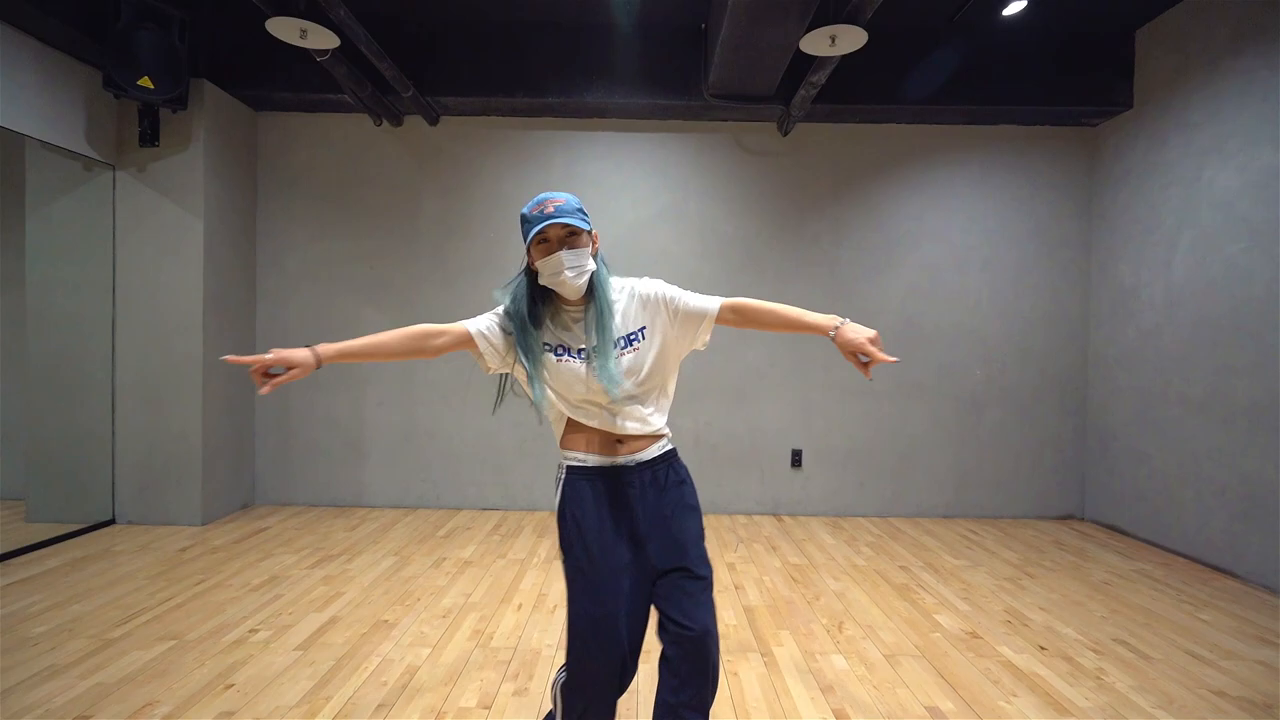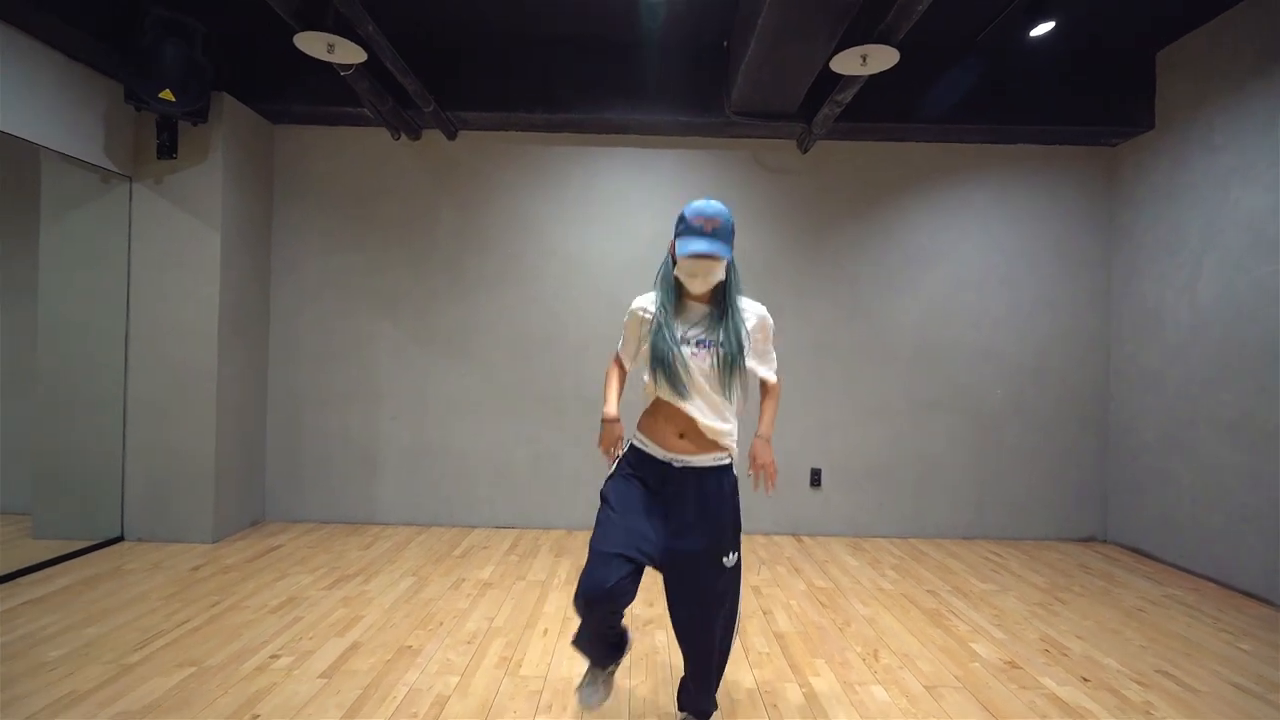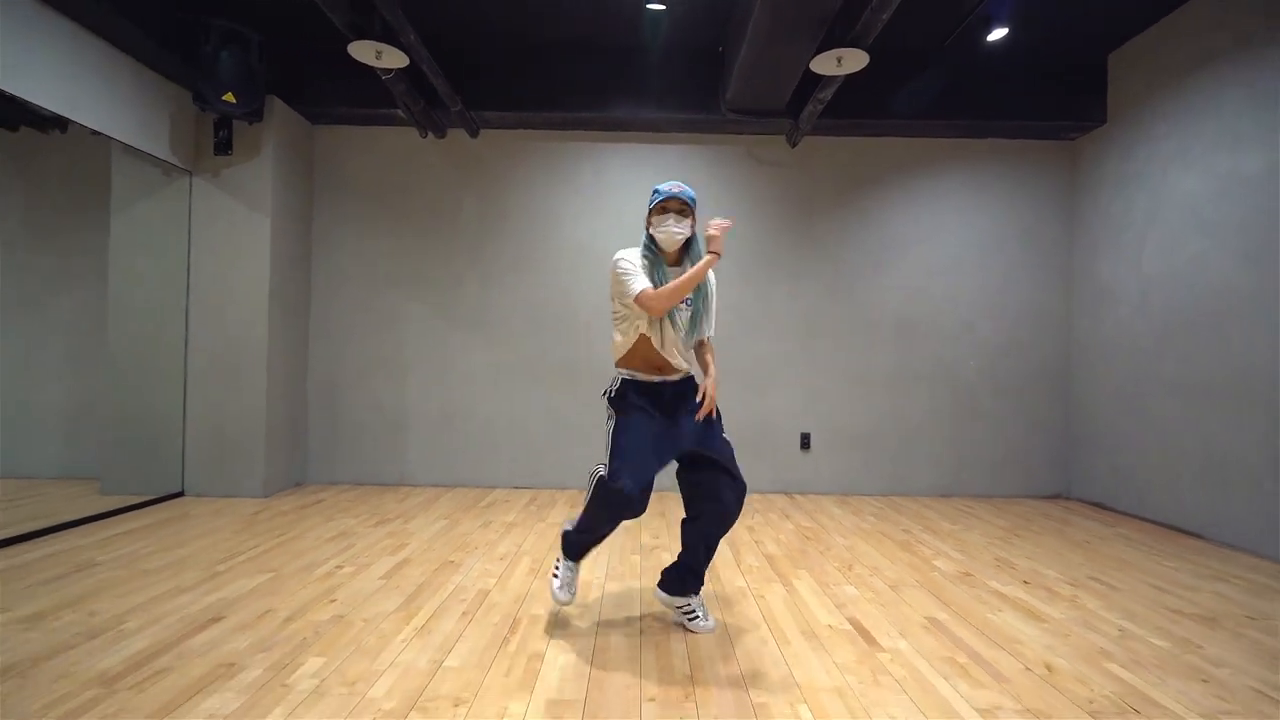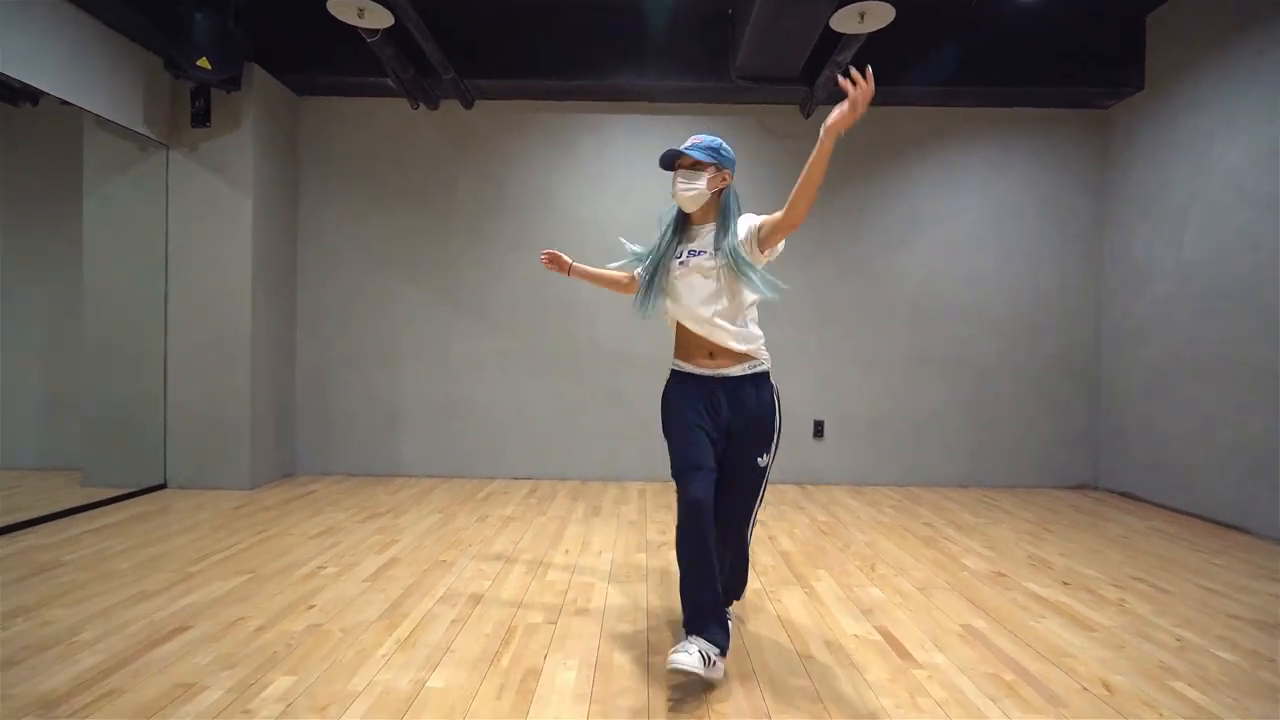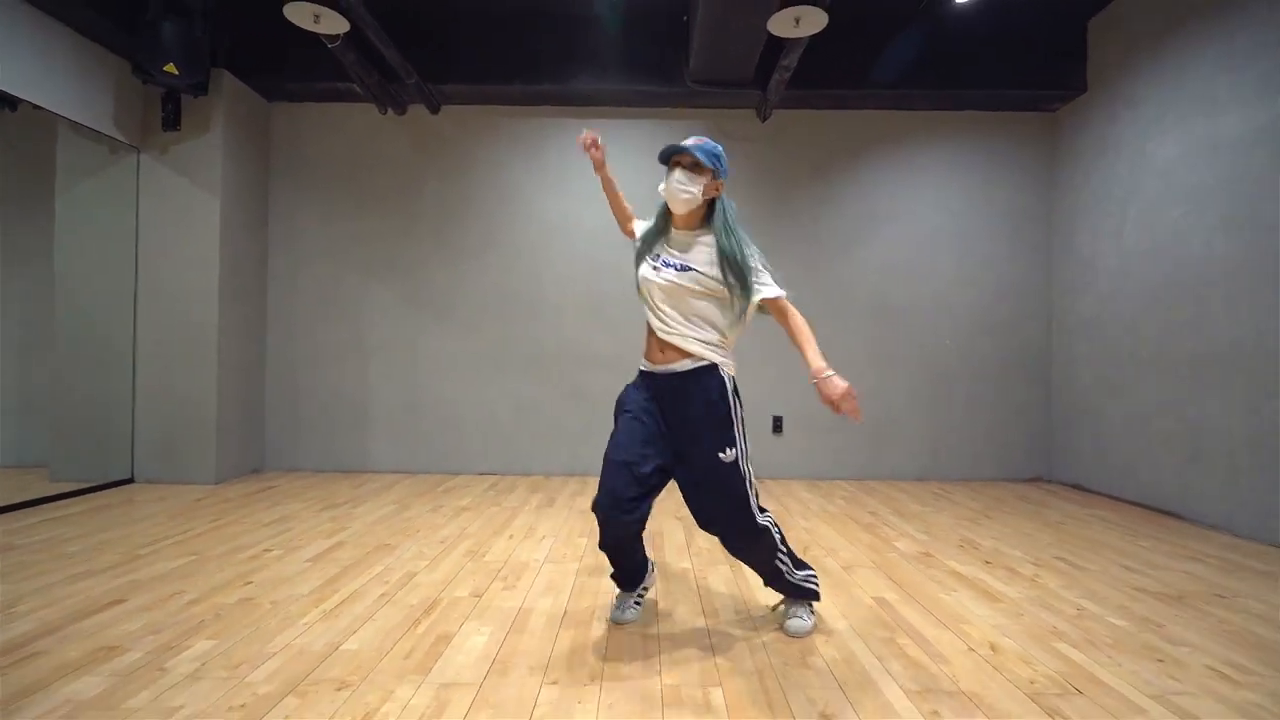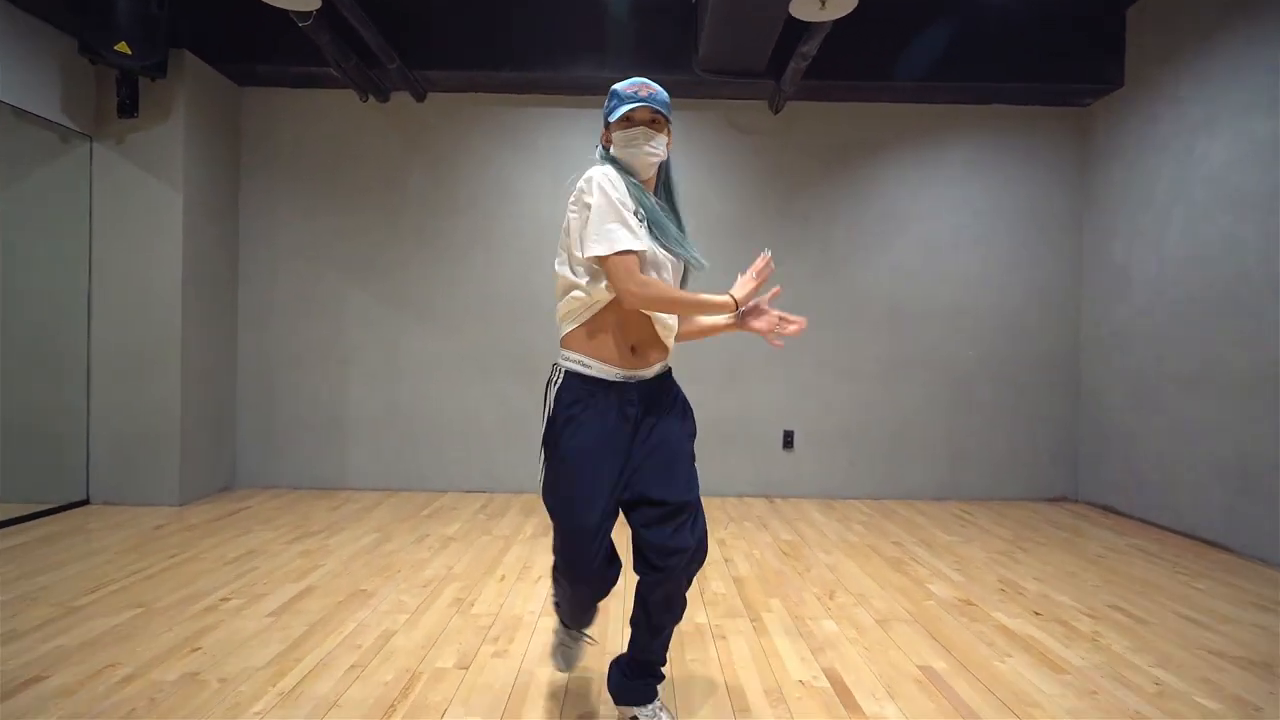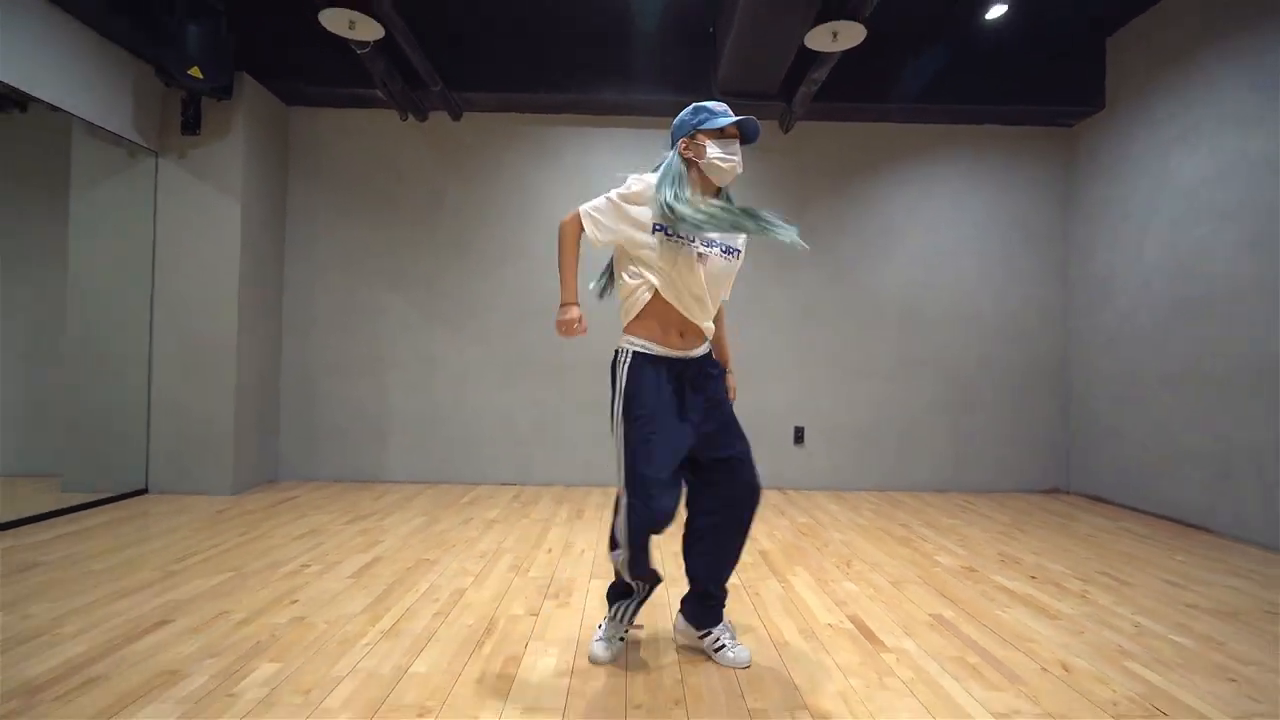
dt=0.7s
person 1, frame 1
left shoulder: (643, 299)
right shoulder: (519, 322)
left elbow: (735, 310)
right elbow: (435, 336)
left wrist: (833, 326)
left hip: (658, 479)
right hip: (590, 486)
left knee: (694, 635)
right knee: (605, 639)
person 1, frame 2
left shoulder: (751, 318)
right shoulder: (647, 311)
left elbow: (770, 386)
right elbow: (621, 363)
left wrist: (763, 439)
right wrist: (610, 409)
left hip: (711, 486)
right hip: (642, 474)
left knee: (708, 616)
right knee: (599, 591)
right ankle: (604, 654)
person 1, frame 3
left shoulder: (698, 276)
right shoulder: (629, 261)
right elbow: (656, 307)
left wrist: (711, 376)
right wrist: (711, 258)
left hip: (686, 395)
right hip: (637, 396)
left knee: (723, 493)
right knee: (623, 490)
left ankle: (681, 589)
right ankle: (571, 554)
person 1, frame 4
left shoulder: (748, 232)
right shoulder: (670, 241)
left elbow: (794, 211)
right elbow: (633, 281)
left wrist: (834, 129)
right wrist: (576, 269)
left hip: (749, 391)
right hip: (690, 390)
left knee: (735, 513)
right knee: (698, 505)
left ankle: (715, 612)
right ankle: (705, 637)
person 1, frame 5
left shoulder: (729, 251)
right shoulder: (655, 235)
left elbow: (785, 312)
right elbow: (626, 219)
left wrist: (822, 373)
right wrist: (601, 169)
left hip: (703, 394)
right hip: (648, 394)
left knee: (734, 514)
right knee: (616, 505)
left ankle: (799, 590)
right ankle: (632, 585)
person 1, frame 6
left shoulder: (660, 216)
right shoulder: (600, 186)
right elbow: (629, 291)
left wrist: (739, 321)
right wrist: (726, 303)
left hip: (655, 398)
right hip: (588, 394)
left knee: (676, 547)
right knee: (585, 554)
right ankle: (573, 622)
person 1, frame 7
left shoulder: (735, 221)
right shoulder: (648, 193)
right elbow: (571, 225)
left wrist: (725, 364)
right wrist: (569, 303)
left hip: (701, 372)
right hip: (644, 368)
left knee: (734, 494)
right knee: (647, 500)
left ankle: (702, 619)
right ankle: (622, 606)
